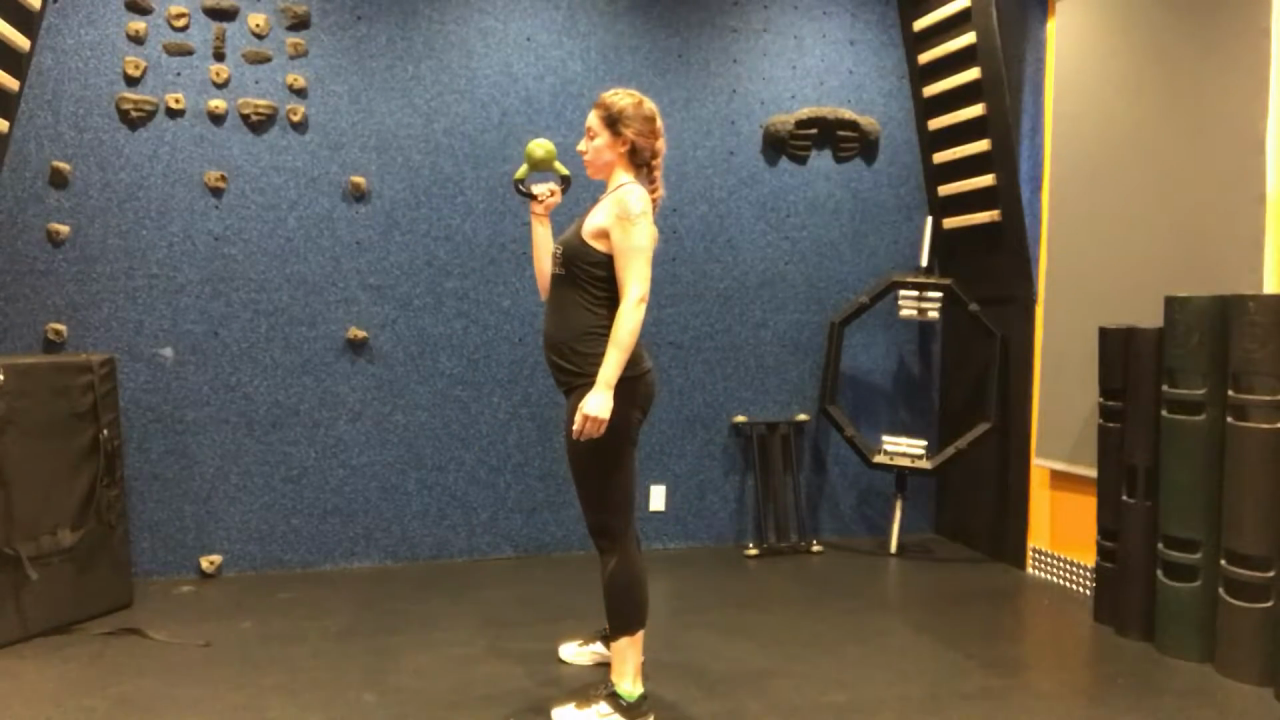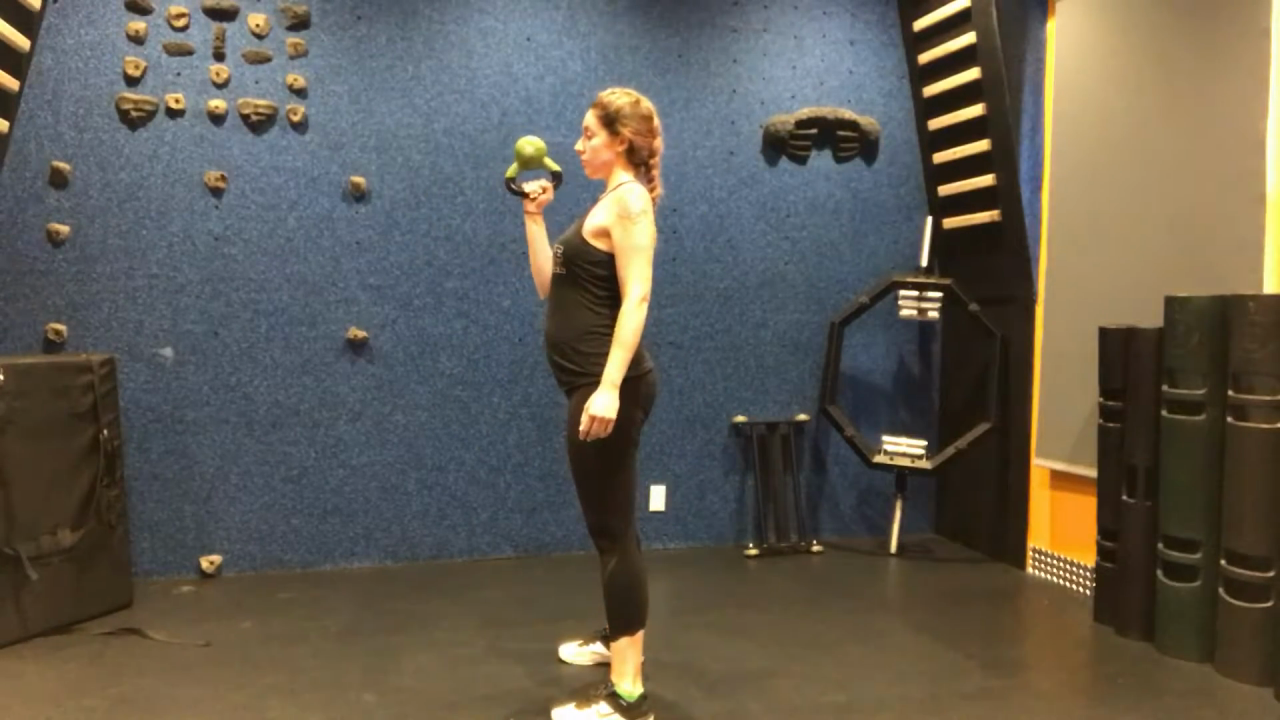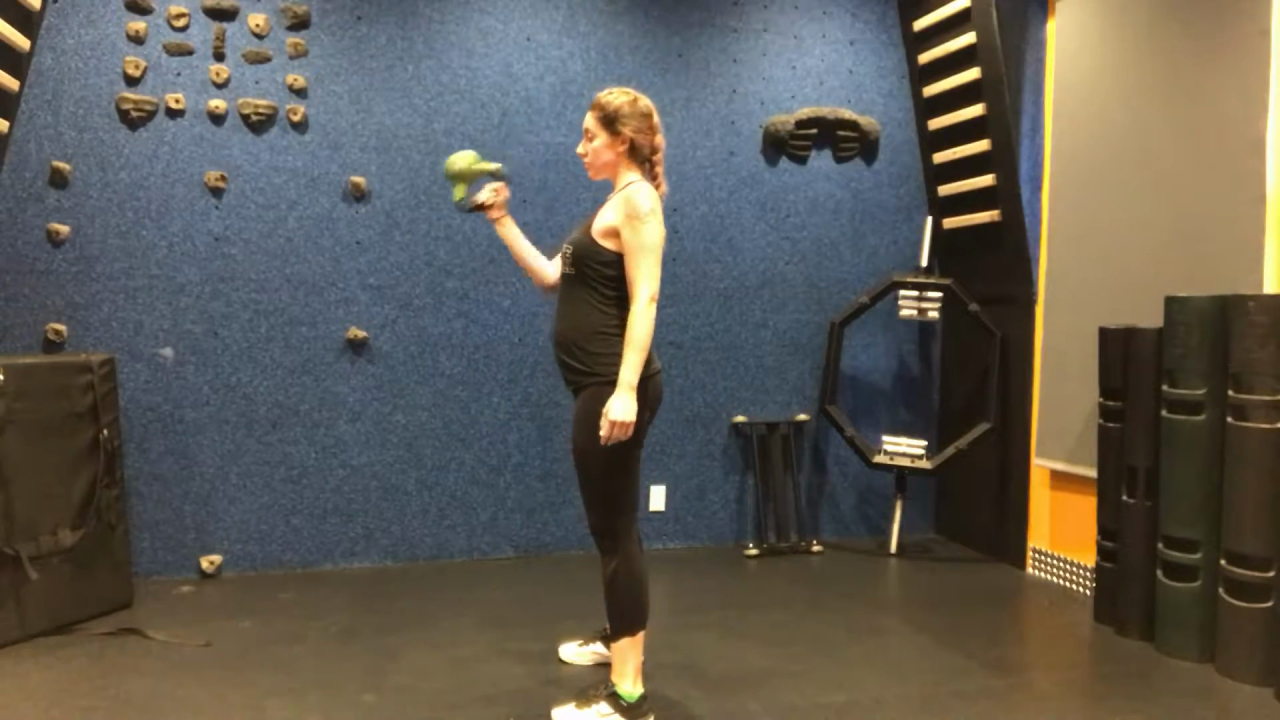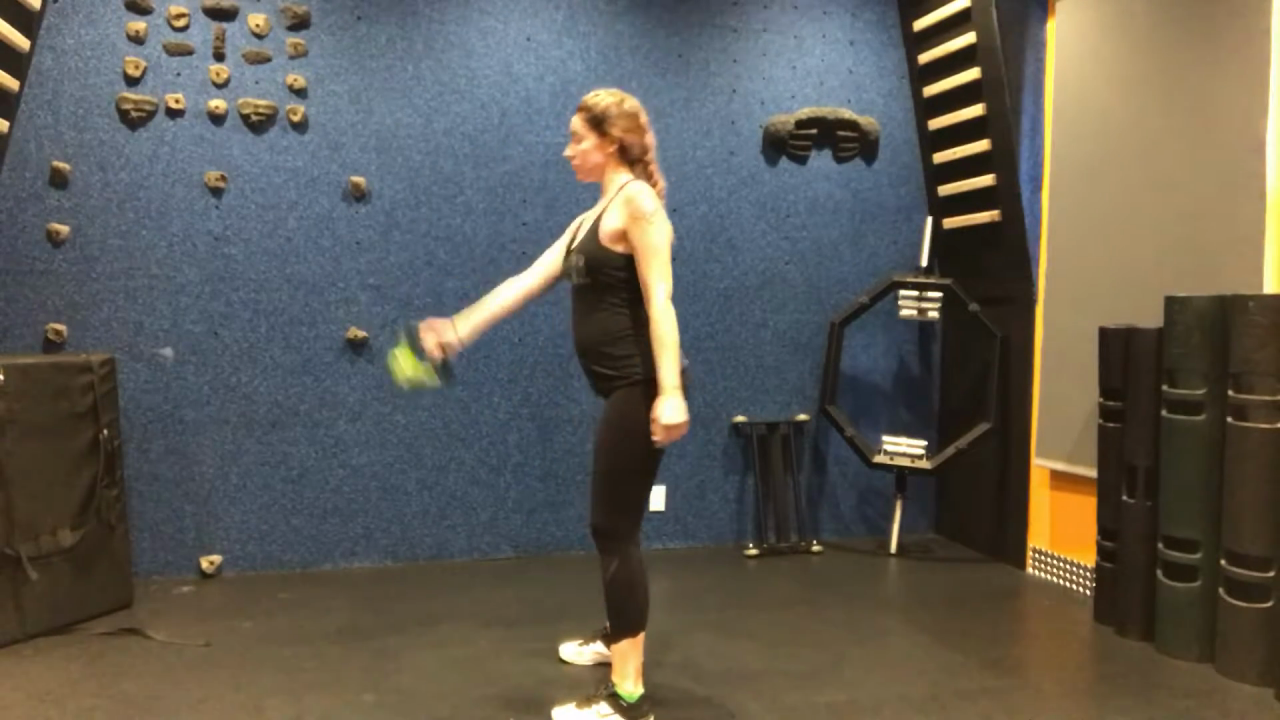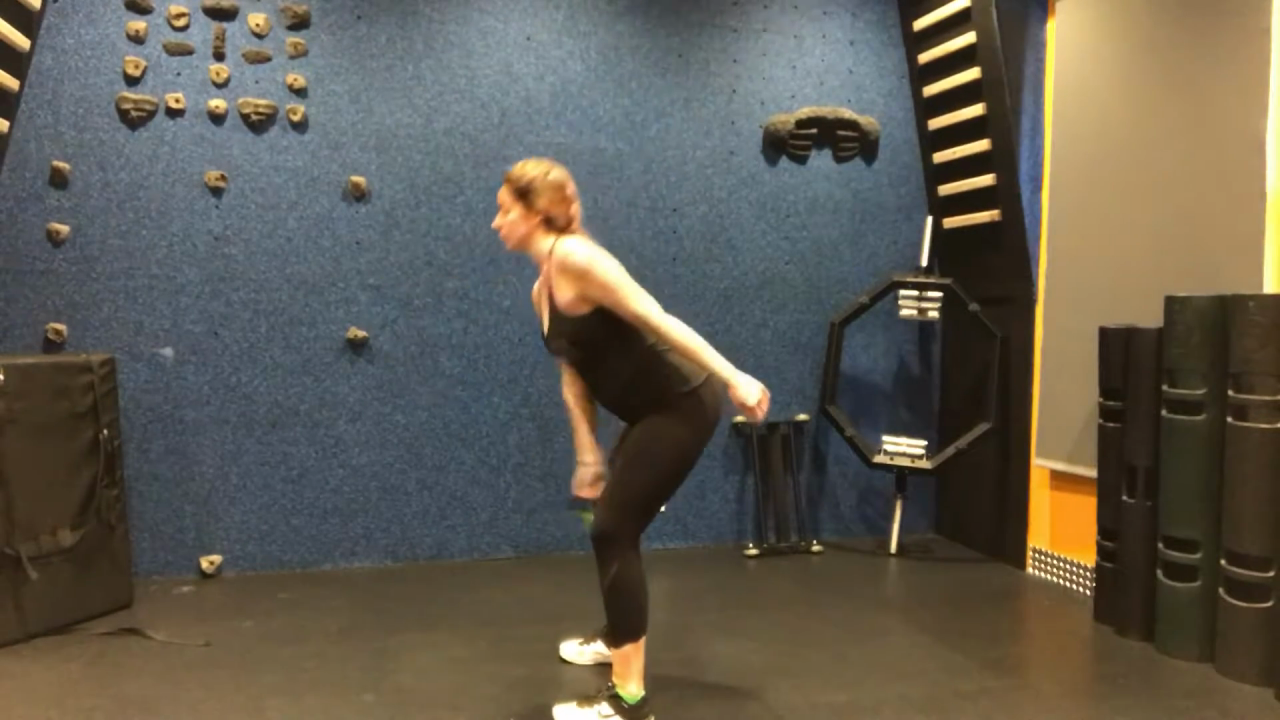
dt=0.3s
person 1, frame 1
left shoulder: (629, 201)
right shoulder: (605, 204)
left elbow: (634, 301)
right elbow: (550, 288)
left wrist: (604, 388)
right wrist: (540, 218)
left hip: (608, 386)
right hip: (590, 384)
left knee: (612, 528)
right knee: (608, 523)
right ankle: (618, 635)
person 1, frame 2
left shoulder: (629, 199)
right shoulder: (607, 205)
left elbow: (636, 300)
right elbow: (550, 286)
left wrist: (609, 387)
right wrist: (534, 217)
left hip: (608, 386)
right hip: (592, 383)
left knee: (612, 529)
right knee: (609, 523)
right ankle: (619, 635)
person 1, frame 3
left shoulder: (638, 200)
right shoulder: (614, 205)
left elbow: (645, 301)
right elbow: (552, 275)
left wrist: (626, 392)
right wrist: (502, 221)
left hip: (613, 388)
right hip: (595, 384)
left knee: (614, 528)
right knee: (610, 523)
right ankle: (621, 634)
person 1, frame 4
left shoulder: (638, 201)
right shoulder: (595, 215)
left elbow: (660, 300)
right elbow: (531, 281)
left wrist: (671, 393)
right wrist: (459, 327)
left hip: (642, 391)
right hip: (619, 389)
left knee: (612, 529)
right knee: (608, 520)
right ankle: (611, 633)
person 1, frame 5
left shoulder: (576, 258)
right shoulder: (544, 286)
left elbow: (658, 320)
right elbow: (573, 377)
left wrist: (733, 379)
right wrist: (588, 456)
left hip: (683, 404)
right hip: (653, 409)
left knee: (613, 531)
right knee: (610, 518)
right ankle: (618, 635)
